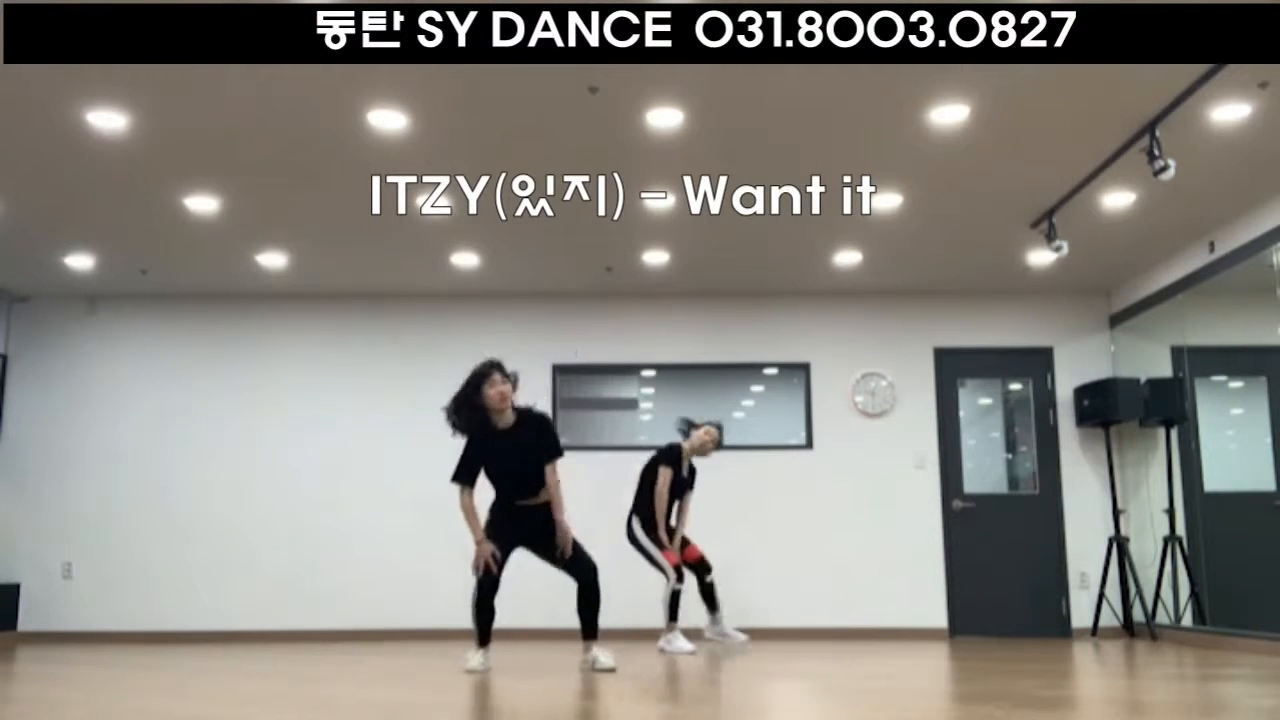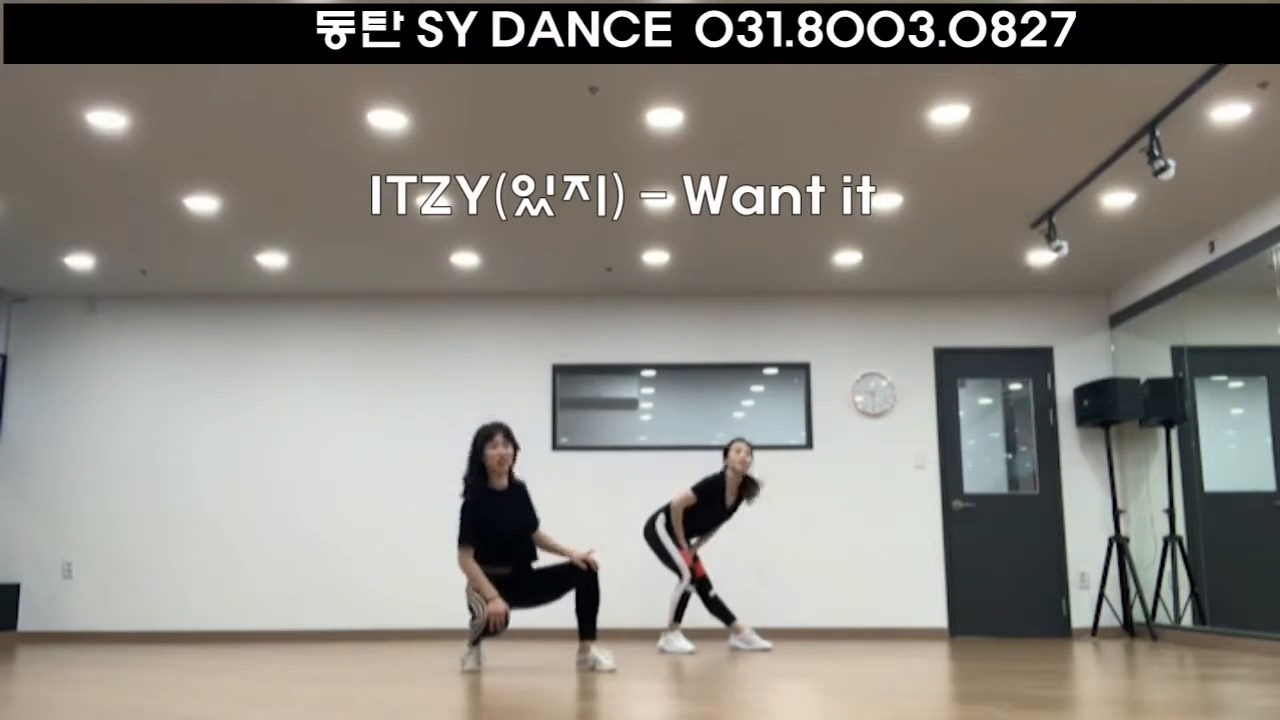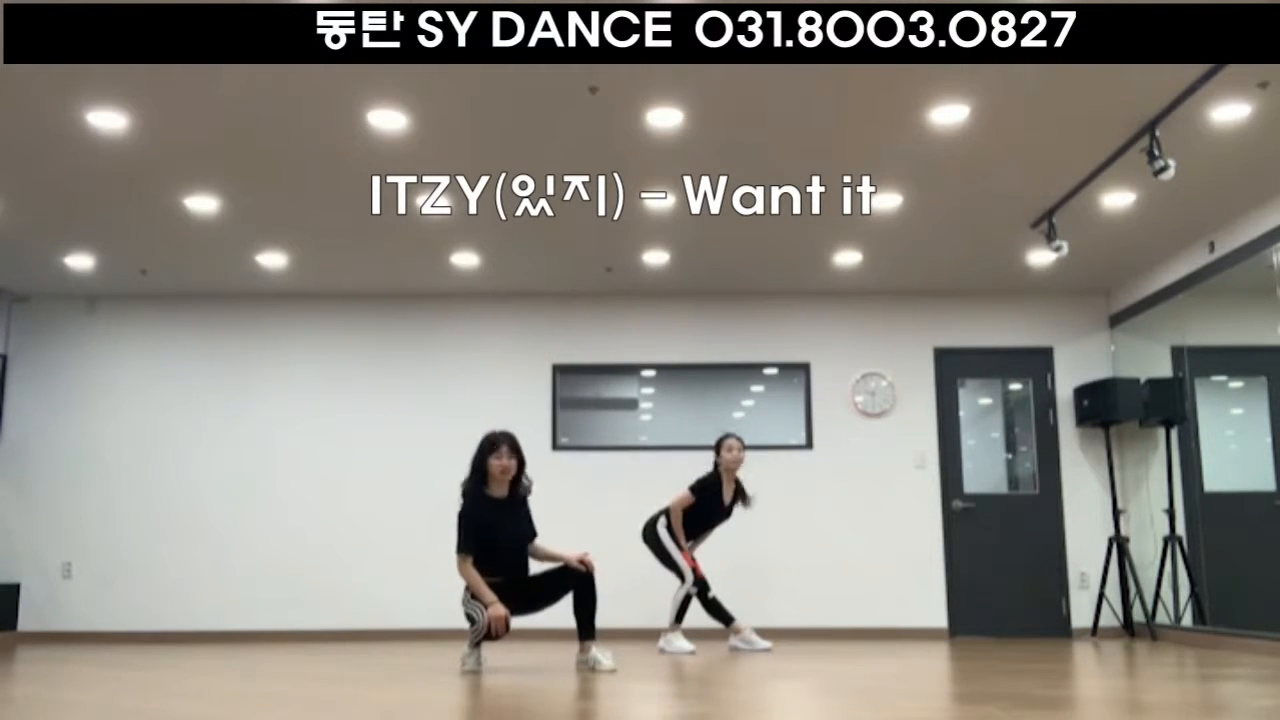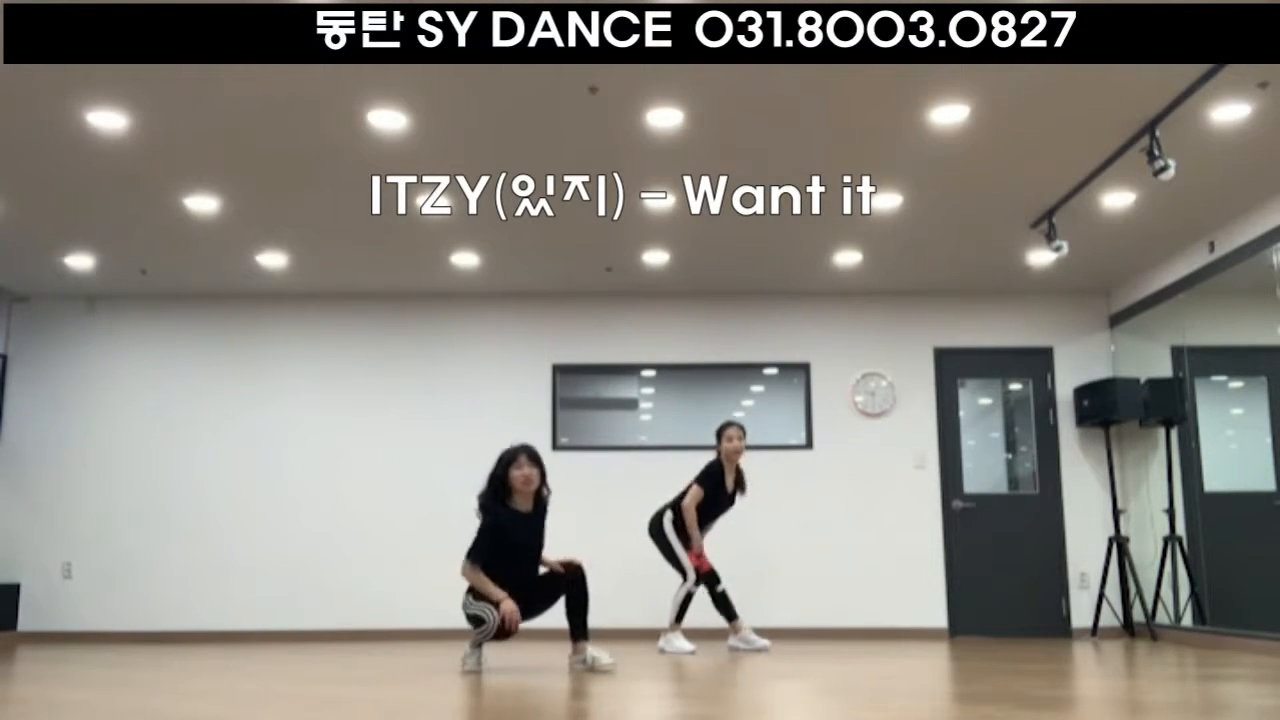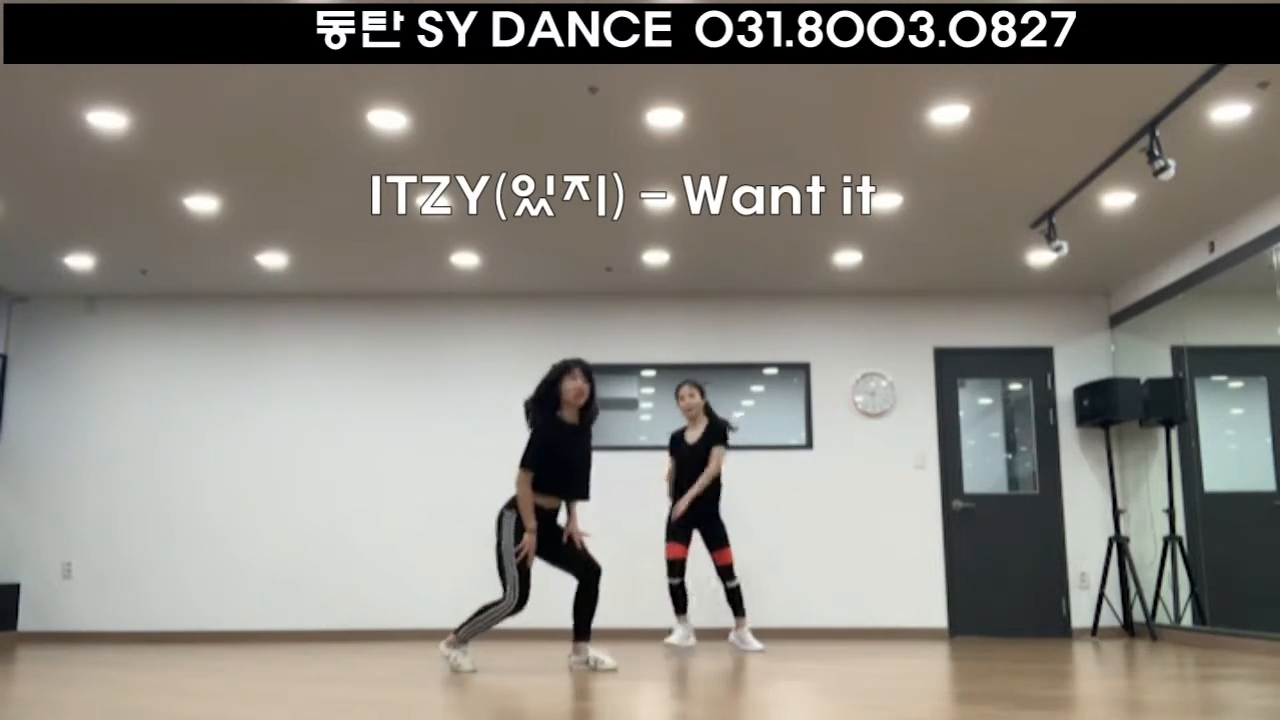
dt=0.5s
person 1, frame 1
left shoulder: (537, 423)
right shoulder: (479, 439)
left elbow: (551, 474)
right elbow: (465, 494)
left wrist: (561, 521)
right wrist: (479, 540)
left hip: (542, 517)
right hip: (504, 519)
left knee: (587, 571)
right knee: (486, 580)
left ankle: (591, 648)
right ankle: (482, 650)
person 1, frame 2
left shoulder: (519, 490)
right shoulder: (475, 500)
left elbow: (534, 535)
right elbow: (465, 558)
left wrist: (570, 553)
right wrist: (492, 597)
left hip: (524, 581)
right hip: (489, 583)
left knee: (585, 570)
right knee: (494, 617)
left ankle: (587, 651)
right ankle: (473, 647)
person 1, frame 3
left shoulder: (518, 499)
right shoulder: (473, 507)
right elbow: (464, 565)
left wrist: (565, 557)
right wrist: (492, 602)
left hip: (521, 588)
right hip: (485, 591)
left knee: (580, 572)
right knee: (494, 622)
left ankle: (587, 652)
right ankle: (473, 649)
person 1, frame 4
left shoulder: (540, 508)
right shoulder: (497, 518)
right elbow: (469, 569)
left wrist: (550, 563)
right wrist: (503, 599)
left hip: (524, 593)
right hip: (486, 599)
left knee: (573, 572)
right knee: (503, 624)
left ankle: (580, 652)
right ankle: (474, 649)
person 1, frame 5
left shoulder: (582, 430)
right shoulder: (547, 427)
right elbow: (524, 479)
left wrist: (572, 519)
right wrist: (530, 530)
left hip: (547, 521)
right hip: (519, 519)
left knee: (590, 571)
right knee: (515, 597)
left ankle: (581, 652)
right ankle: (455, 644)
person 2, frame 1
left shoulder: (691, 471)
right shoulder: (672, 452)
left elbow: (683, 509)
right elbow: (660, 492)
left wrist: (676, 540)
right wrist: (662, 534)
left hip: (661, 526)
right hip: (641, 525)
left knee: (702, 567)
right knee: (675, 573)
left ankle: (716, 625)
right ankle: (669, 635)
person 2, frame 2
left shoulder: (739, 494)
right shoulder: (714, 483)
left elbow: (713, 525)
right elbow: (676, 504)
left wrist: (692, 549)
right wrist: (682, 542)
left hip: (679, 535)
right hip: (661, 527)
left knee: (704, 586)
right knee: (688, 575)
left ankle: (740, 634)
right ankle: (670, 636)
person 2, frame 3
left shoulder: (736, 491)
right shoulder: (710, 482)
left elbow: (710, 524)
right elbow: (675, 506)
left wrist: (690, 549)
right wrist: (682, 543)
left hip: (677, 537)
right hip: (660, 529)
left knee: (702, 588)
right knee: (690, 577)
left ankle: (740, 634)
right ankle: (670, 636)
person 2, frame 4
left shoulder: (737, 477)
right shoulder: (712, 471)
right elbow: (688, 504)
left wrist: (698, 541)
right wrist: (696, 540)
left hip: (686, 531)
right hip: (667, 524)
left knee: (711, 578)
right knee: (692, 575)
left ankle: (740, 633)
right ankle: (670, 636)
person 2, frame 5
left shoulder: (716, 429)
right shoulder: (676, 437)
left elbow: (713, 468)
left wrist: (688, 498)
right wrist: (673, 497)
left hip: (709, 512)
right hip: (680, 511)
left knee: (726, 569)
right knee: (674, 566)
left ankle: (740, 631)
right ankle: (683, 627)
